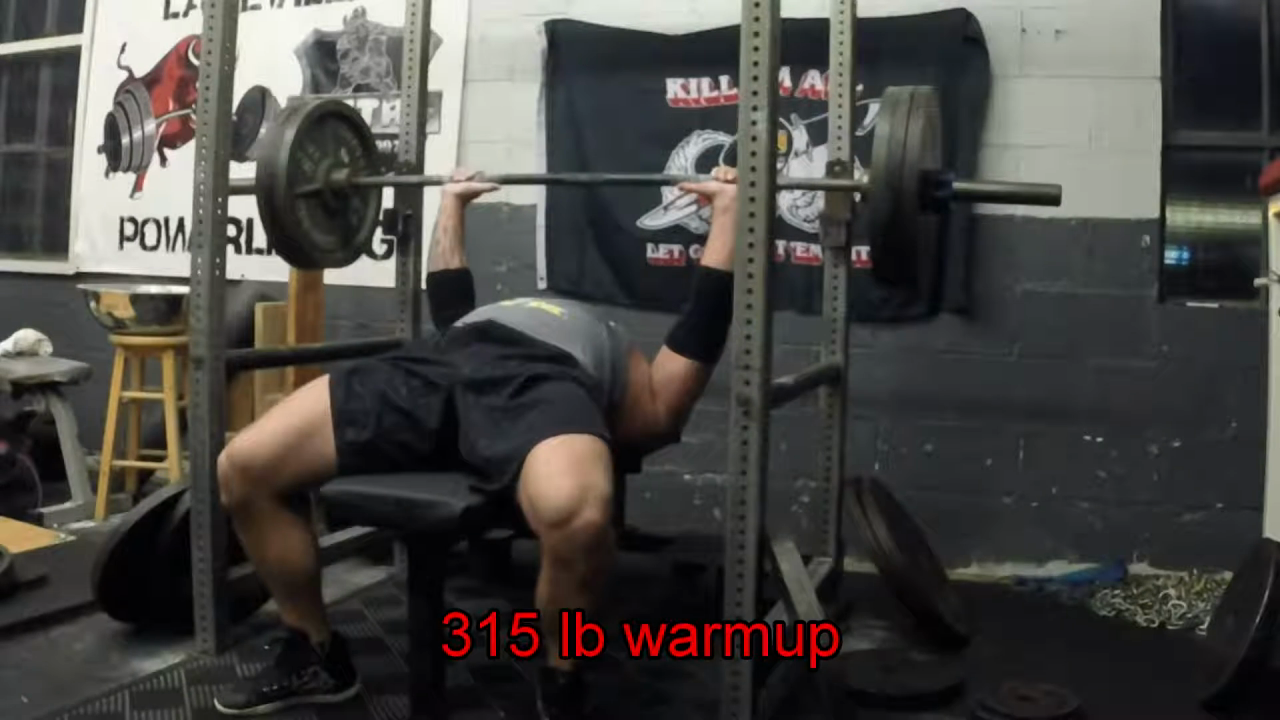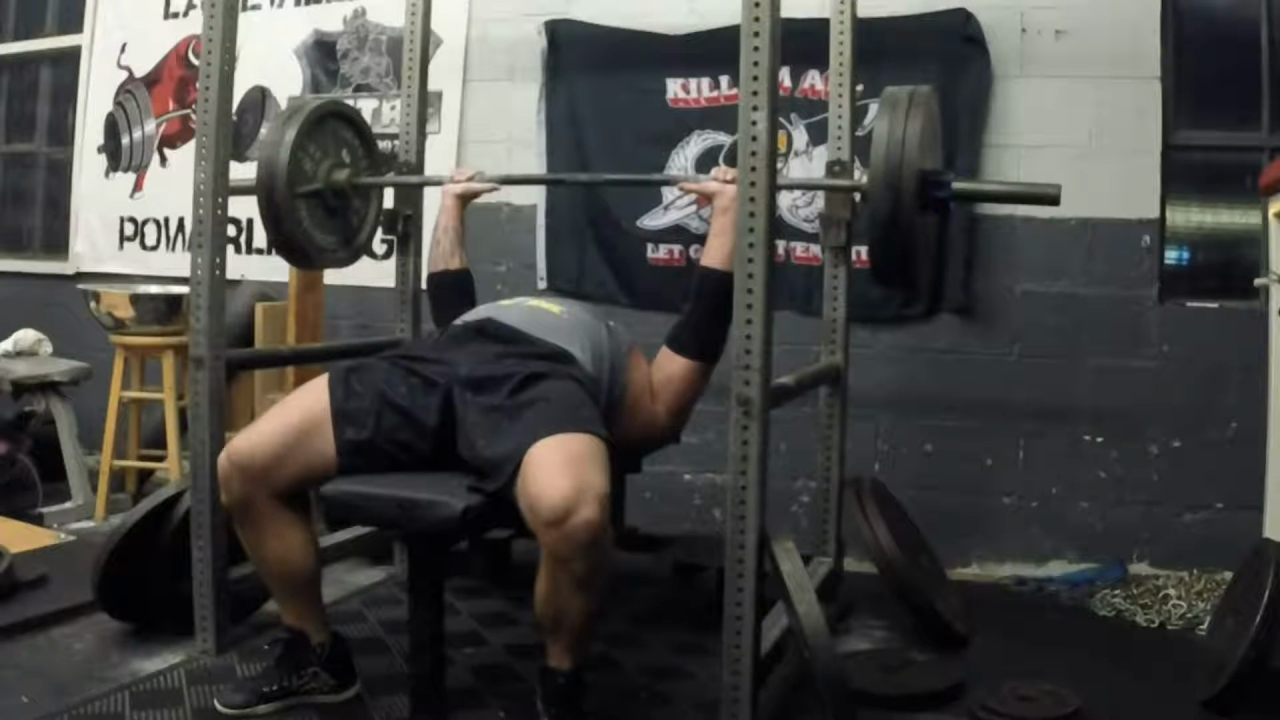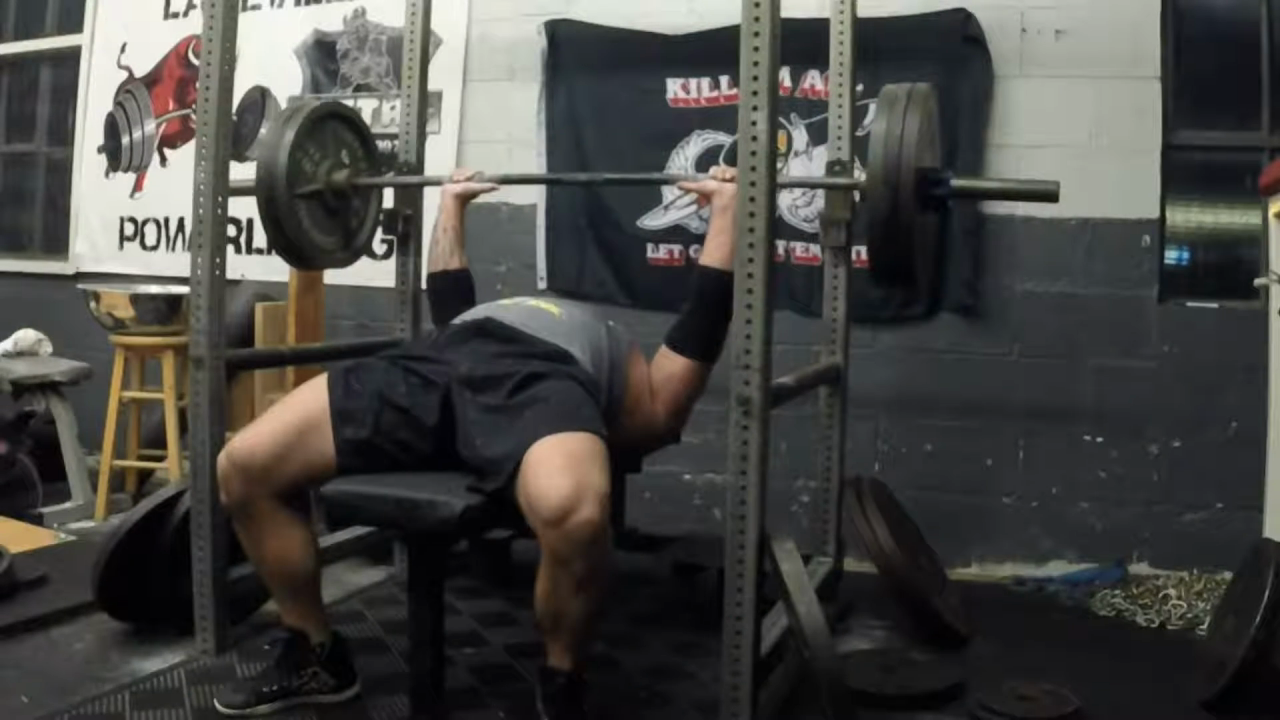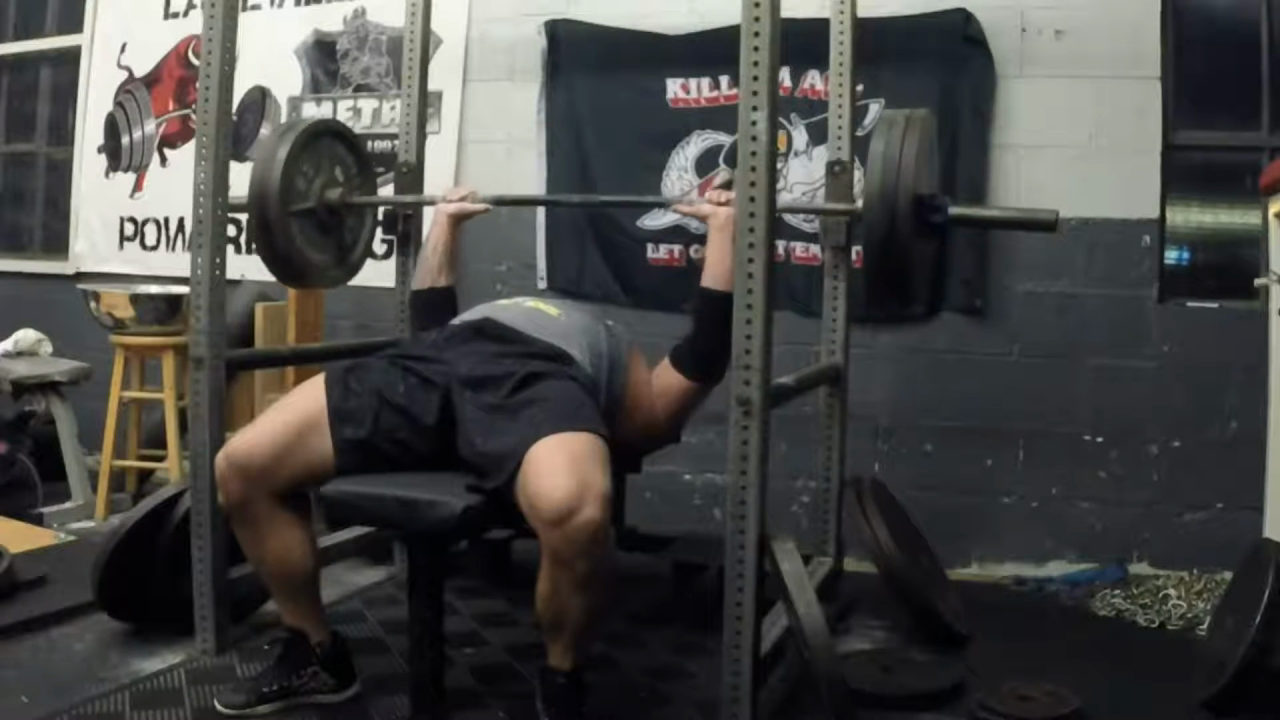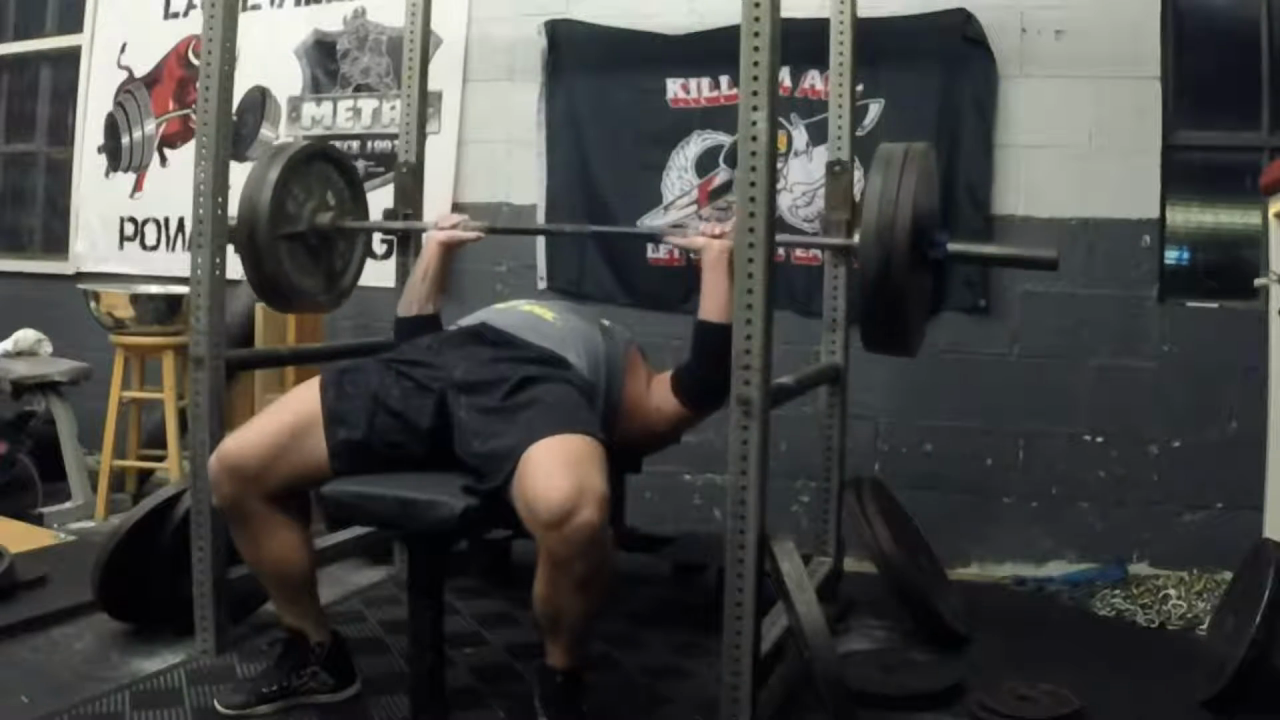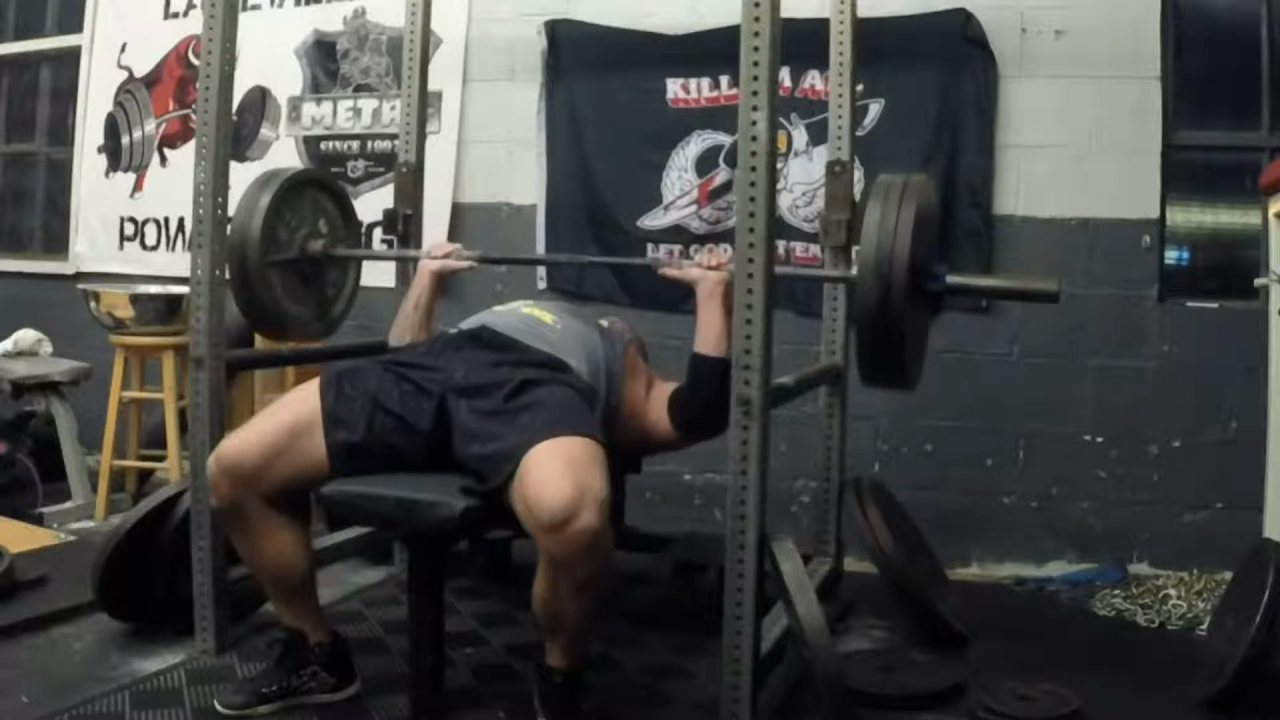
dt=0.3s
person 1, frame 1
left shoulder: (648, 399)
left elbow: (704, 323)
right elbow: (449, 302)
left wrist: (726, 208)
right wrist: (451, 204)
left knee: (578, 516)
right knee: (243, 468)
right ankle: (314, 655)
person 1, frame 2
left shoulder: (645, 399)
left elbow: (704, 324)
right elbow: (449, 300)
left wrist: (725, 209)
right wrist: (451, 203)
left knee: (574, 515)
right knee: (244, 468)
right ankle: (314, 653)
person 1, frame 3
left shoulder: (646, 397)
left elbow: (703, 326)
right elbow: (449, 300)
left wrist: (724, 208)
right wrist: (452, 204)
left knee: (574, 512)
right knee: (243, 467)
right ankle: (314, 655)
person 1, frame 4
left shoulder: (641, 399)
left elbow: (706, 351)
right elbow: (432, 316)
left wrist: (722, 227)
right wrist: (444, 221)
left knee: (575, 512)
right knee: (240, 467)
right ankle: (313, 654)
person 1, frame 5
left shoulder: (641, 393)
left elbow: (707, 383)
right elbow: (413, 339)
left wrist: (716, 261)
right wrist: (435, 249)
left knee: (573, 513)
right knee: (236, 467)
right ankle: (314, 655)
person 1, frame 6
left shoulder: (638, 392)
left elbow: (702, 412)
right elbow: (405, 359)
left wrist: (711, 292)
right wrist: (426, 276)
left knee: (573, 517)
right knee: (233, 468)
right ankle: (314, 654)
